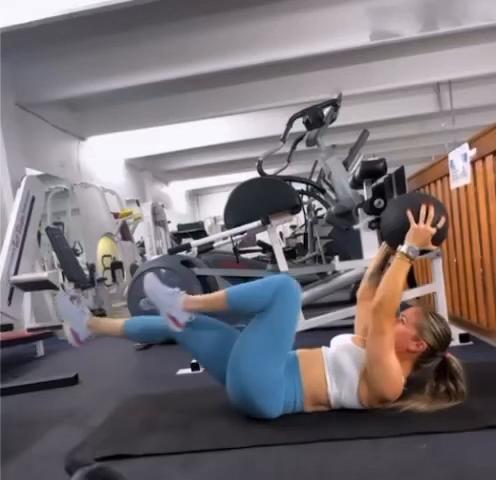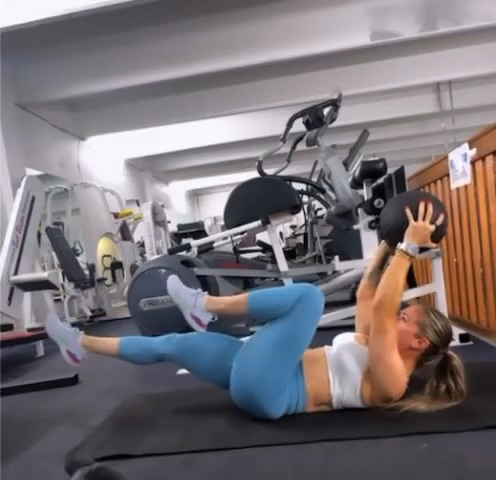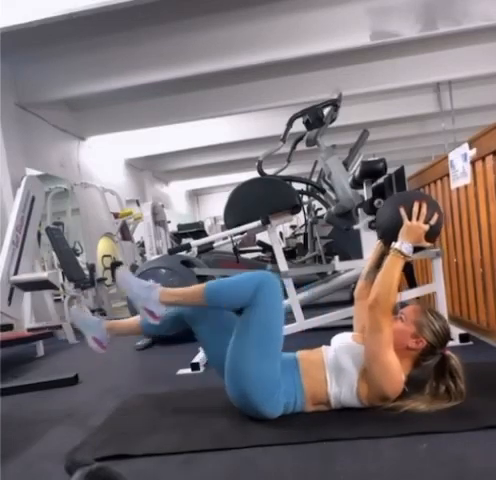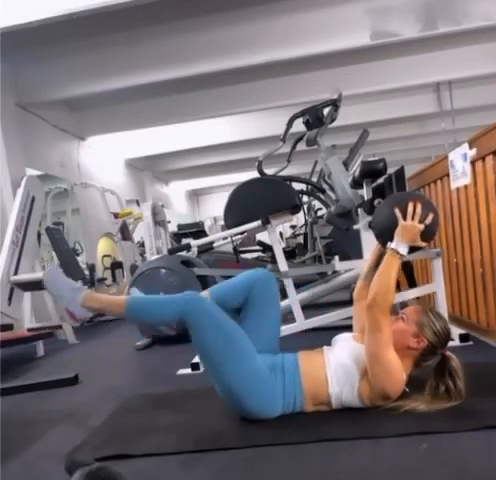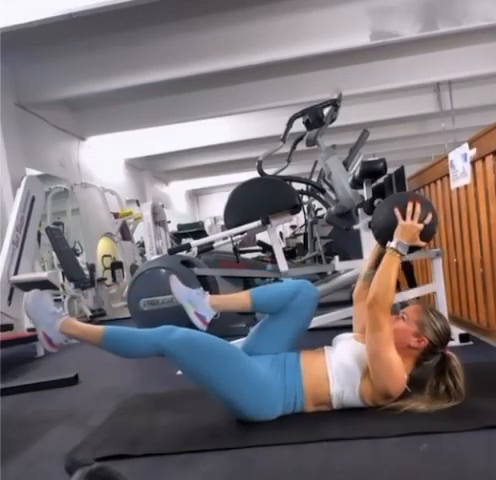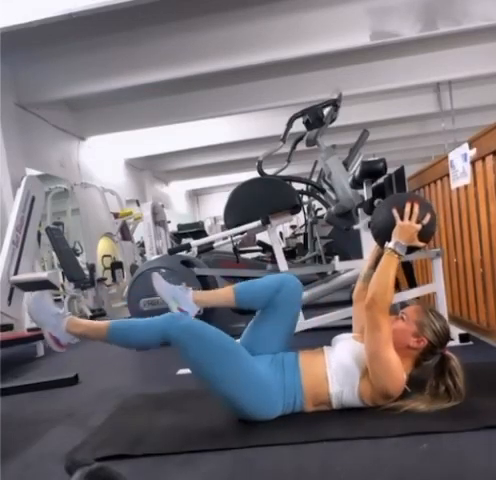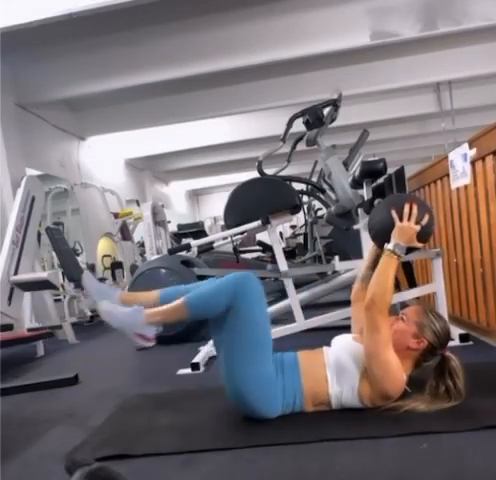
dt=0.3s
person 1, frame 1
left shoulder: (388, 380)
right shoulder: (371, 351)
left elbow: (380, 312)
right elbow: (366, 298)
left wrist: (409, 250)
right wrist: (387, 248)
left hip: (259, 390)
right hip: (255, 376)
left knee: (285, 286)
right knee: (179, 326)
left ankle: (186, 305)
right ankle: (90, 324)
person 1, frame 2
left shoulder: (391, 380)
right shoulder: (372, 349)
left elbow: (382, 309)
right elbow: (366, 297)
left wrist: (409, 247)
right wrist: (387, 246)
left hip: (262, 390)
right hip: (257, 374)
left knee: (309, 295)
right knee: (172, 343)
left ankle: (208, 305)
right ankle: (84, 344)
person 1, frame 3
left shoulder: (389, 378)
right shoulder: (367, 346)
left elbow: (377, 309)
right elbow: (365, 298)
left wrist: (404, 246)
right wrist: (382, 244)
left hip: (262, 392)
right hip: (266, 375)
left knee: (265, 283)
right knee: (195, 309)
left ankle: (159, 302)
right ankle: (110, 330)
person 1, frame 4
left shoulder: (389, 379)
right shoulder: (369, 349)
left elbow: (375, 307)
right elbow: (363, 296)
left wrist: (400, 246)
right wrist: (381, 247)
left hip: (259, 393)
right hip: (268, 368)
left knee: (192, 305)
right knee: (260, 279)
left ankle: (87, 301)
right ankle: (170, 317)
person 1, frame 5
left shoulder: (390, 377)
right shoulder: (371, 349)
left elbow: (376, 307)
right elbow: (362, 297)
left wrist: (400, 246)
right wrist: (380, 246)
left hip: (261, 392)
right hip: (264, 367)
left knee: (170, 337)
right knee: (303, 291)
left ankle: (65, 328)
right ankle: (208, 306)
person 1, frame 6
left shoulder: (389, 379)
right shoulder: (371, 349)
left elbow: (373, 308)
right elbow: (361, 297)
left wrist: (398, 246)
right wrist: (381, 247)
left hip: (260, 393)
right hip: (265, 365)
left knee: (176, 326)
right knee: (288, 285)
left ankle: (70, 328)
right ankle: (194, 300)
person 1, frame 7
left shoulder: (390, 379)
right shoulder: (371, 349)
left elbow: (373, 308)
right elbow: (359, 298)
left wrist: (397, 247)
right wrist: (377, 246)
left hip: (260, 394)
right hip: (267, 377)
left knee: (242, 283)
right knee: (221, 293)
left ankle: (143, 319)
right ankle: (125, 300)
